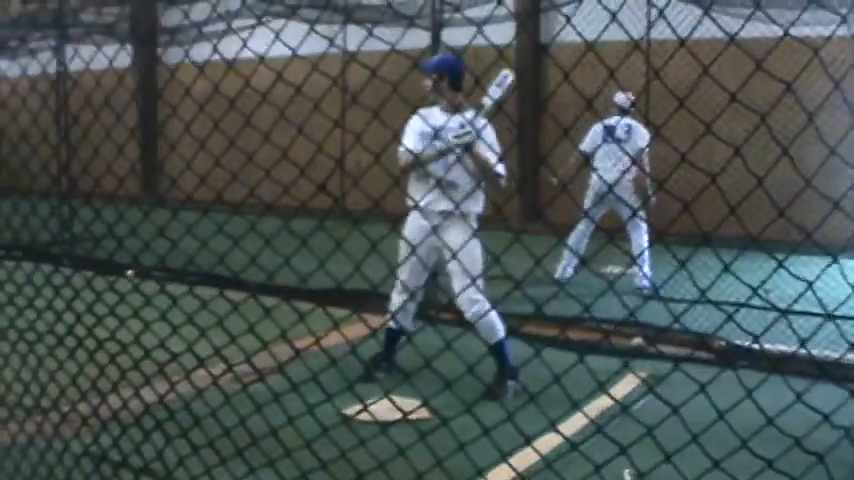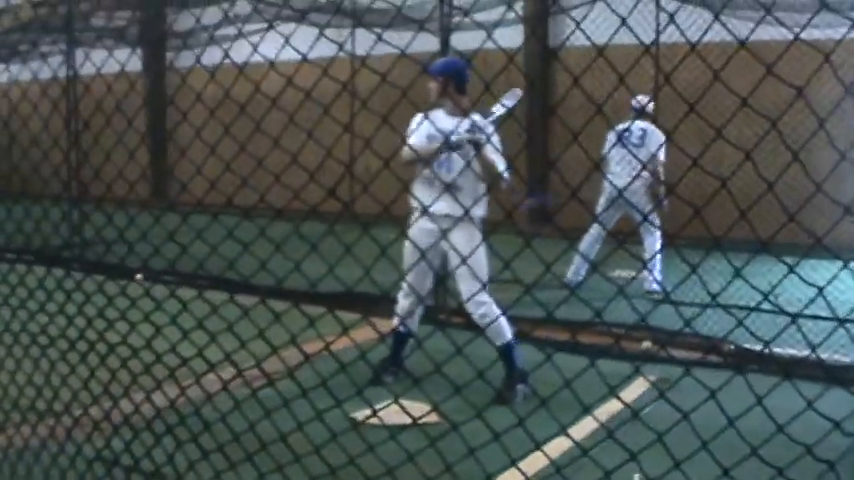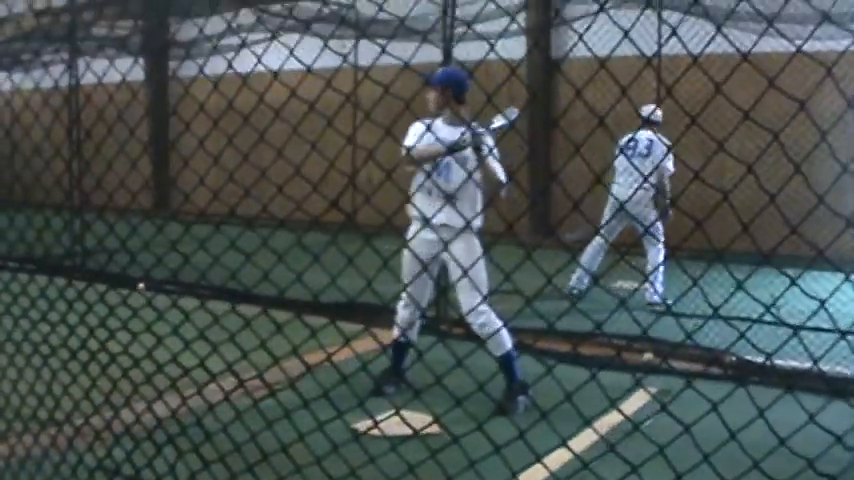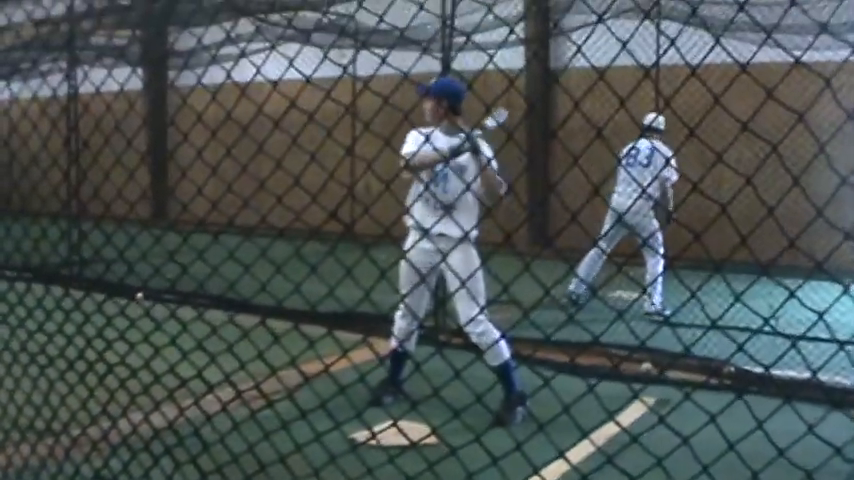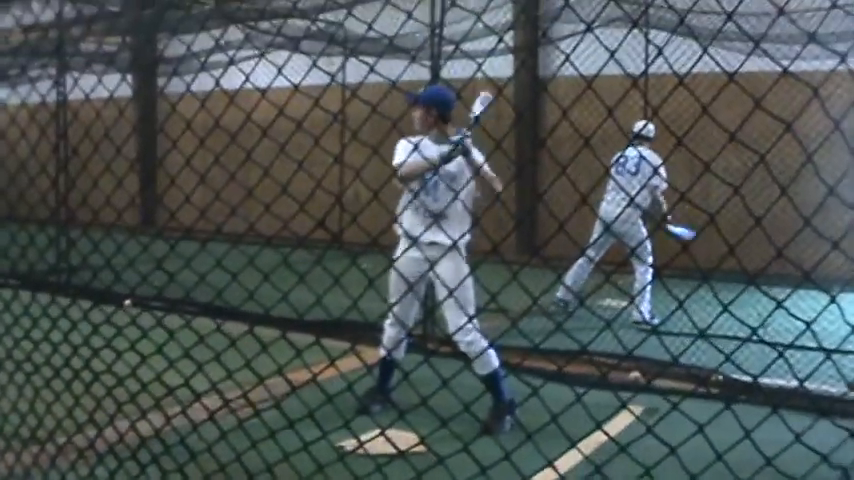
dt=0.1s
person 1, frame 1
left shoulder: (478, 124)
right shoulder: (419, 119)
left elbow: (497, 177)
right elbow: (404, 160)
left wrist: (472, 149)
right wrist: (443, 149)
left hip: (459, 221)
right hip: (420, 218)
left knee: (472, 300)
right knee: (404, 290)
left ankle: (507, 370)
right ankle: (387, 355)
person 1, frame 2
left shoulder: (482, 127)
right shoulder: (423, 120)
left elbow: (499, 180)
right elbow: (407, 156)
left wrist: (478, 151)
right wrist: (447, 145)
left hip: (464, 225)
right hip: (424, 220)
left knee: (479, 302)
right knee: (411, 293)
left ankle: (516, 374)
right ankle: (395, 359)
person 1, frame 3
left shoulder: (480, 136)
right shoulder: (422, 127)
right elbow: (409, 155)
left wrist: (478, 151)
right wrist: (452, 145)
left hip: (462, 233)
right hip: (422, 229)
left knee: (478, 310)
right knee: (410, 303)
left ankle: (516, 384)
right ankle: (395, 370)
person 1, frame 4
left shoulder: (478, 144)
right shoulder: (419, 137)
left elbow: (497, 194)
right elbow: (409, 164)
left wrist: (477, 156)
right wrist: (451, 152)
left hip: (459, 243)
right hip: (420, 239)
left knee: (476, 320)
right knee: (408, 313)
left ankle: (514, 394)
right ankle: (393, 380)
person 1, frame 5
left shoulder: (467, 151)
right shoulder: (409, 145)
left elbow: (495, 188)
right elbow: (404, 171)
left wrist: (470, 155)
right wrist: (444, 157)
left hip: (449, 251)
right hip: (410, 247)
left knee: (465, 329)
right knee: (397, 321)
left ankle: (503, 402)
right ankle: (382, 388)
person 2, frame 1
left shoulder: (599, 126)
right shoulder: (639, 129)
left elbow: (582, 155)
right elbow: (642, 159)
right wrist: (648, 188)
left hip: (599, 182)
right hip: (623, 184)
left knee: (584, 226)
right knee: (638, 229)
left ankle: (563, 272)
right ankle: (643, 279)
person 2, frame 2
left shoulder: (616, 130)
right shoulder: (655, 133)
left elbow: (606, 161)
right elbow: (656, 166)
right wrist: (661, 193)
left hip: (612, 187)
right hip: (636, 189)
left knee: (597, 230)
right knee: (652, 233)
left ankle: (574, 276)
right ankle: (654, 283)
person 2, frame 3
left shoulder: (625, 140)
right shoulder: (663, 144)
right elbow: (663, 178)
right wrist: (665, 205)
left hip: (617, 195)
right hip: (641, 199)
left knee: (602, 239)
right knee: (656, 244)
left ankle: (577, 284)
right ankle: (655, 294)
person 2, frame 4
left shoulder: (629, 148)
right shoulder: (664, 152)
right elbow: (666, 188)
right wrist: (669, 211)
left hip: (617, 205)
right hip: (640, 210)
left knee: (600, 248)
right knee: (655, 255)
left ankle: (576, 290)
right ankle: (653, 304)
person 2, frame 5
left shoulder: (619, 156)
right shoulder: (653, 160)
right elbow: (657, 195)
right wrist: (662, 213)
left hip: (606, 212)
right hip: (628, 217)
left knee: (590, 255)
right knee: (644, 263)
left ankle: (563, 297)
right ankle: (642, 313)
